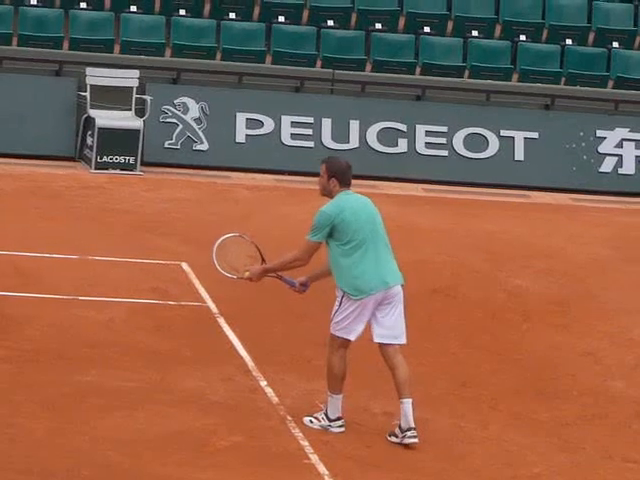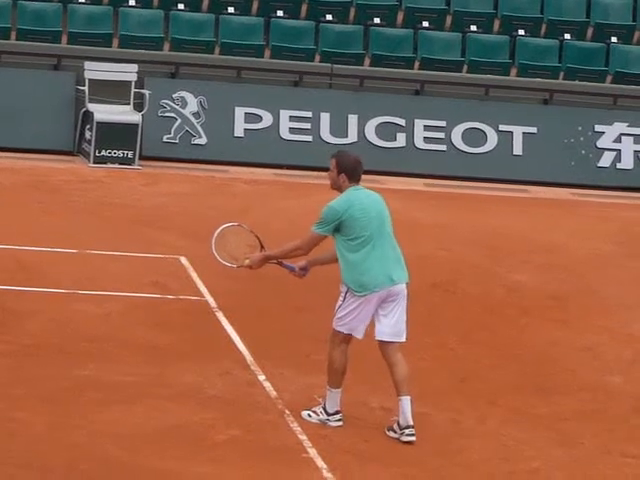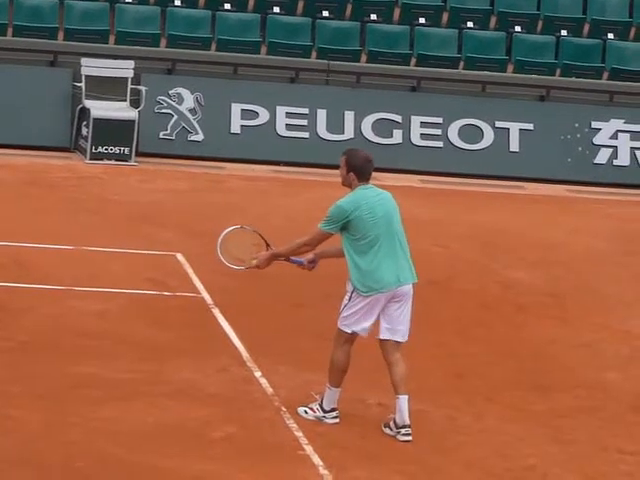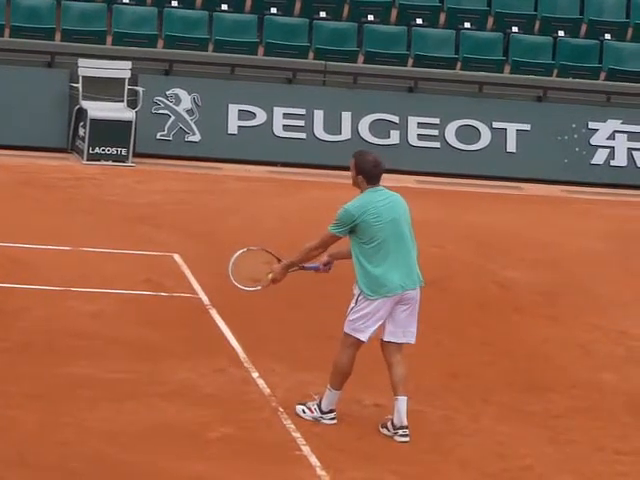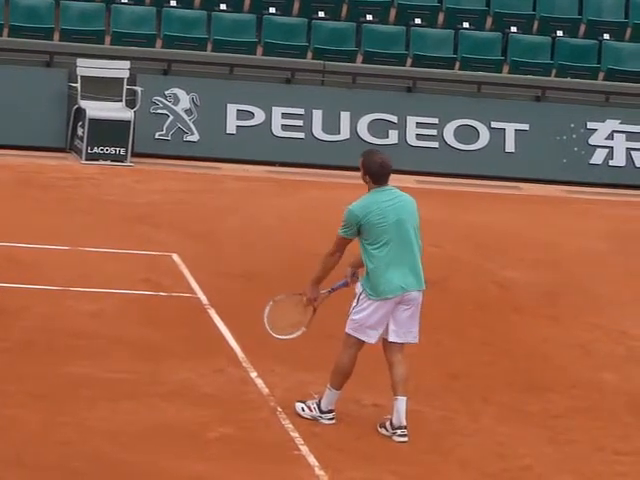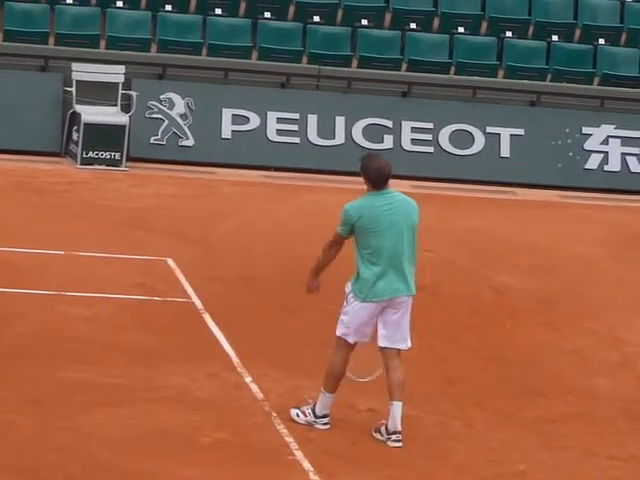
dt=0.7s
person 1, frame 1
left shoulder: (329, 212)
right shoulder: (365, 203)
left elbow: (301, 258)
left wrist: (263, 269)
right wrist: (311, 279)
left hip: (359, 289)
right hip: (391, 284)
left knee: (338, 346)
right knee: (392, 352)
left ankle: (333, 416)
right ankle: (407, 425)
person 1, frame 2
left shoulder: (338, 207)
right shoulder: (376, 199)
left elbow: (303, 246)
left wrist: (264, 257)
right wrist: (311, 264)
left hip: (363, 286)
right hip: (396, 281)
left knee: (339, 341)
right knee: (393, 349)
left ankle: (331, 410)
right ankle: (405, 422)
person 1, frame 3
left shoulder: (346, 206)
right shoulder: (386, 198)
left elbow: (308, 242)
left wrist: (272, 255)
right wrist: (319, 256)
left hip: (370, 286)
right hip: (402, 282)
left knee: (343, 342)
right knee: (392, 350)
left ankle: (328, 407)
right ankle: (402, 421)
person 1, frame 4
left shoulder: (354, 210)
right shoulder: (399, 200)
left elbow: (318, 246)
left wrist: (285, 266)
right wrist: (335, 257)
left hip: (377, 289)
right hip: (409, 286)
left knee: (349, 345)
right knee: (393, 351)
left ankle: (326, 408)
right ankle: (400, 422)
person 1, frame 5
left shoulder: (358, 210)
right shoulder: (409, 202)
left elbow: (334, 253)
left wrist: (314, 284)
right wrist: (358, 264)
left hip: (379, 289)
right hip: (412, 286)
left knee: (351, 346)
right knee: (395, 352)
left ankle: (325, 408)
right ankle: (398, 422)
person 1, frame 6
left shoulder: (355, 209)
right shoulder: (411, 206)
left elbow: (333, 247)
left wrist: (314, 274)
left hip: (368, 291)
right hip: (402, 291)
left knee: (342, 347)
right knee: (393, 356)
left ankle: (320, 412)
right ankle: (394, 427)
